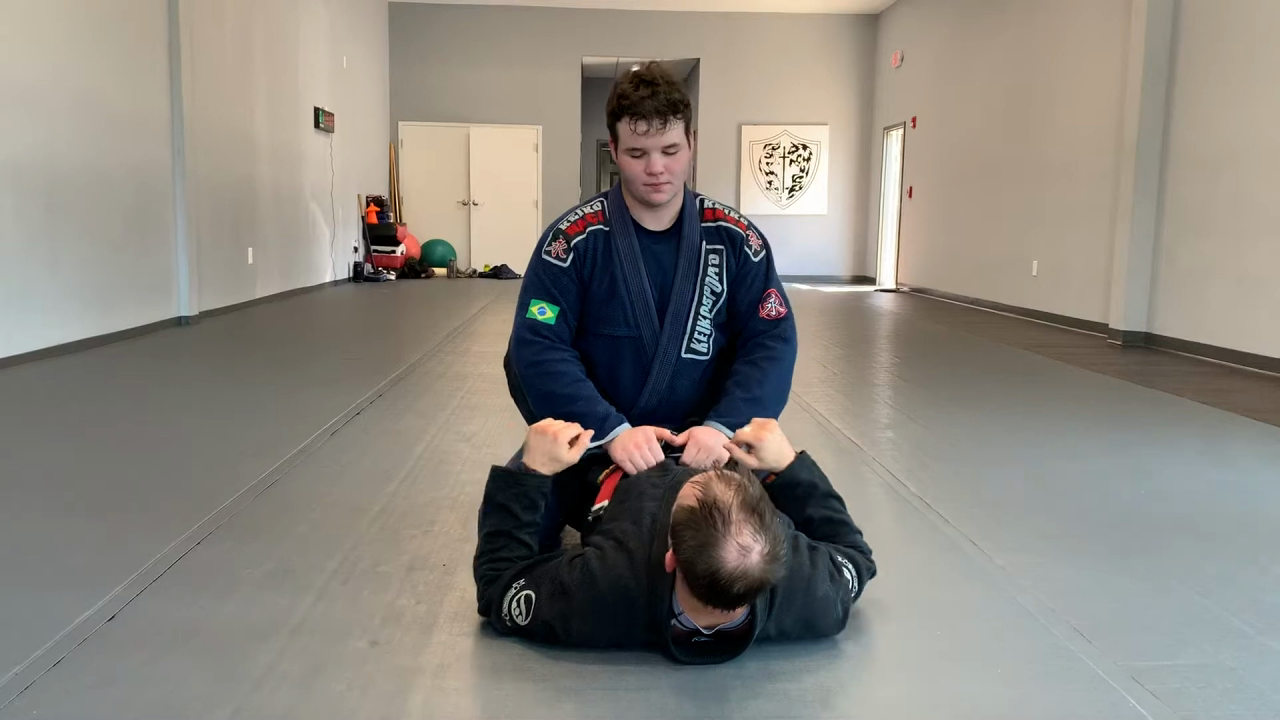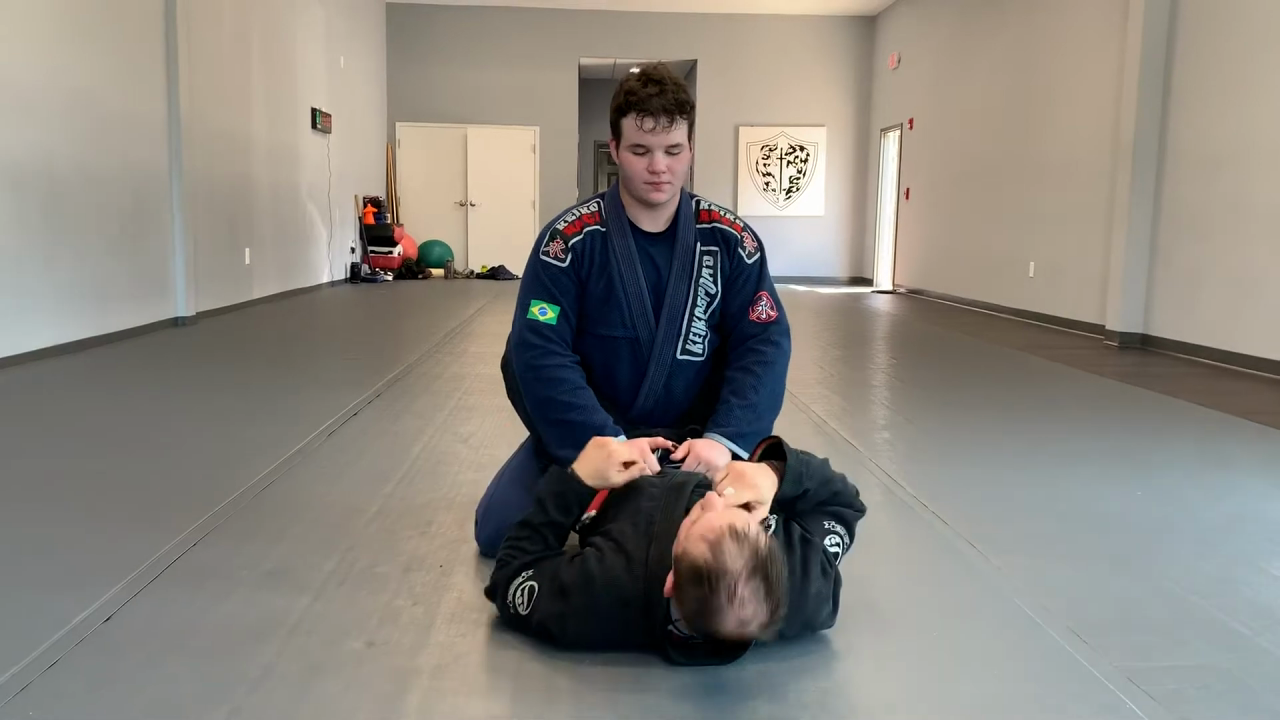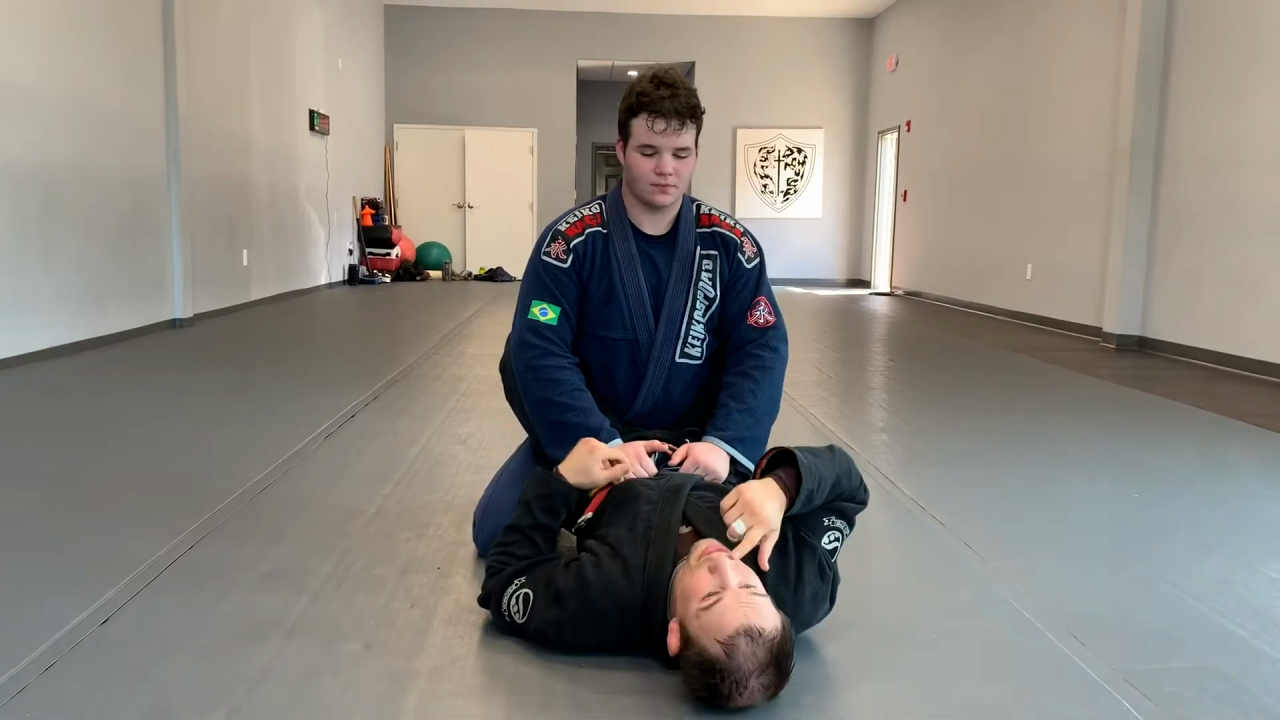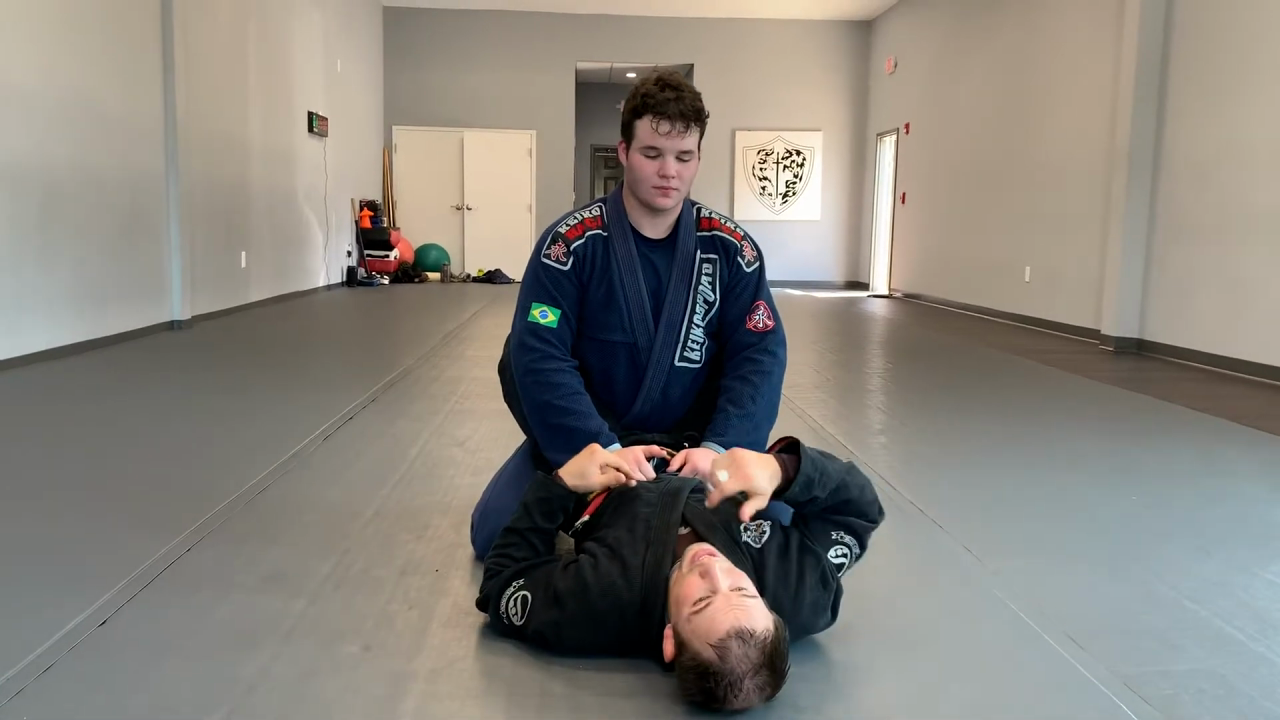
dt=0.4s
person 1, frame 1
left shoulder: (735, 237)
right shoulder: (574, 238)
left elbow: (772, 342)
right elbow: (537, 348)
left wrist: (723, 426)
right wrist: (611, 430)
left hip: (700, 439)
right hip: (592, 435)
person 1, frame 2
left shoulder: (729, 239)
right shoulder: (570, 238)
left elbow: (763, 344)
right elbow: (539, 353)
left wrist: (724, 437)
right wrist: (605, 442)
left hip: (694, 440)
right hip: (585, 438)
right knee: (500, 531)
person 1, frame 3
left shoulder: (728, 243)
right shoulder: (572, 239)
left elbow: (761, 349)
right elbow: (538, 353)
left wrist: (722, 442)
right wrist: (602, 446)
left hip: (694, 440)
right hip: (584, 437)
right knee: (498, 531)
person 1, frame 4
left shoulder: (730, 247)
right shoulder: (571, 242)
left elbow: (759, 354)
right elbow: (538, 357)
left wrist: (719, 447)
right wrist: (600, 451)
left hip: (692, 441)
right hip: (583, 440)
right knee: (496, 533)
person 2, frame 1
left shoulder: (600, 598)
right shoulder: (814, 603)
left elbow: (499, 588)
right elbow: (853, 555)
left wrist: (532, 471)
right wrist: (788, 464)
person 2, frame 2
left shoulder: (593, 602)
right shoulder: (808, 599)
left elbow: (510, 580)
right elbow: (841, 504)
left wrist: (578, 479)
right wrist: (776, 472)
person 2, frame 3
left shoulder: (594, 607)
right shoulder: (802, 593)
left elbow: (503, 586)
right elbow: (846, 485)
left wrist: (559, 481)
right wrist: (783, 485)
person 2, frame 4
left shoulder: (594, 612)
right shoulder: (802, 598)
left elbow: (500, 585)
right elbow: (858, 505)
left wrist: (559, 485)
right wrist: (784, 467)
